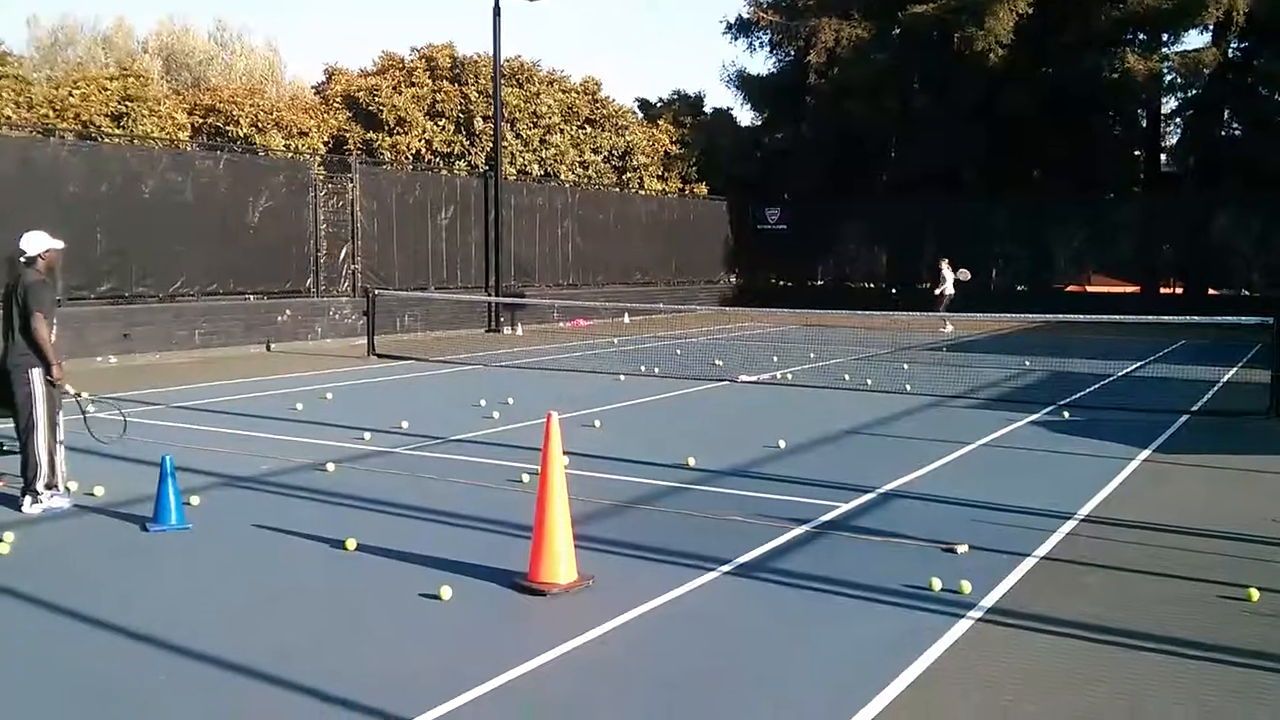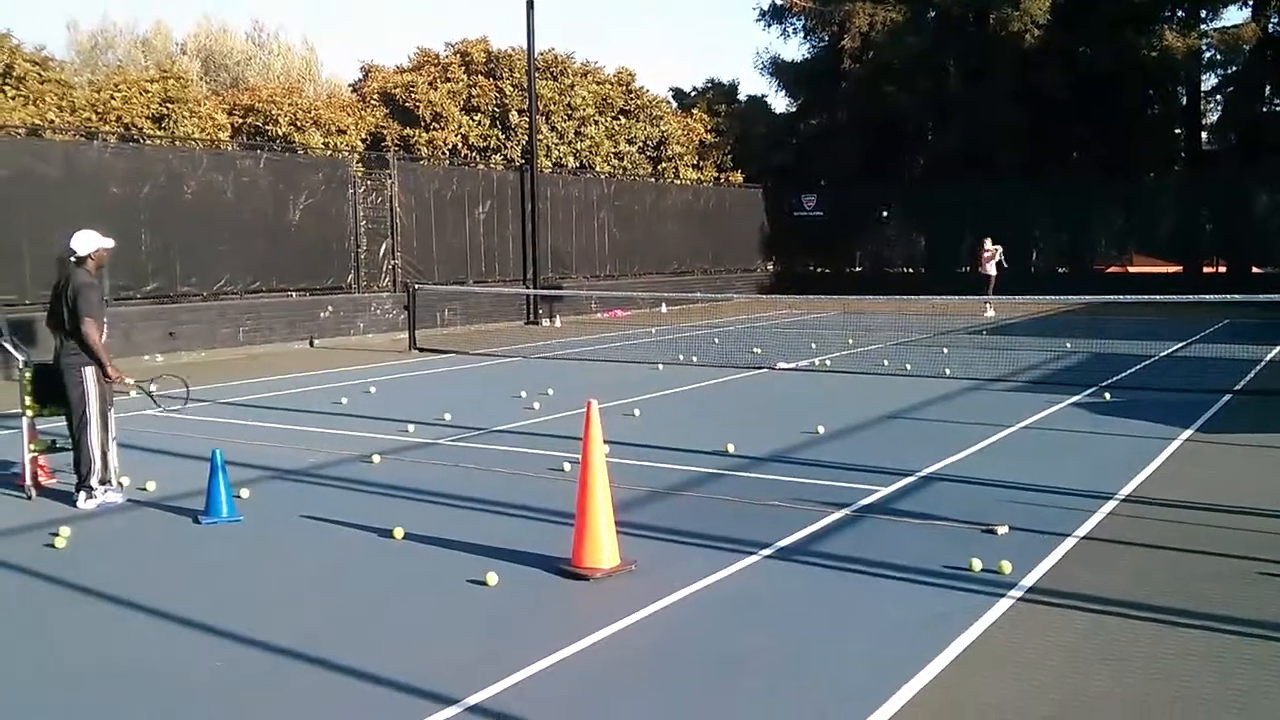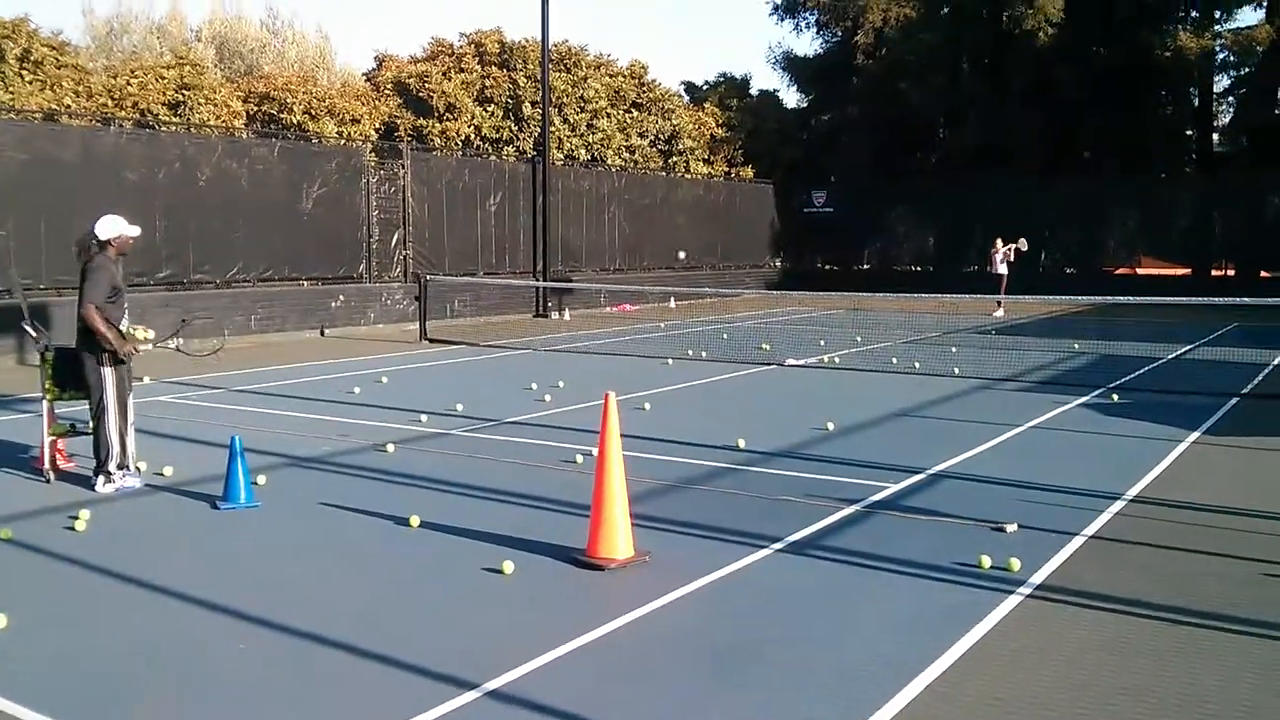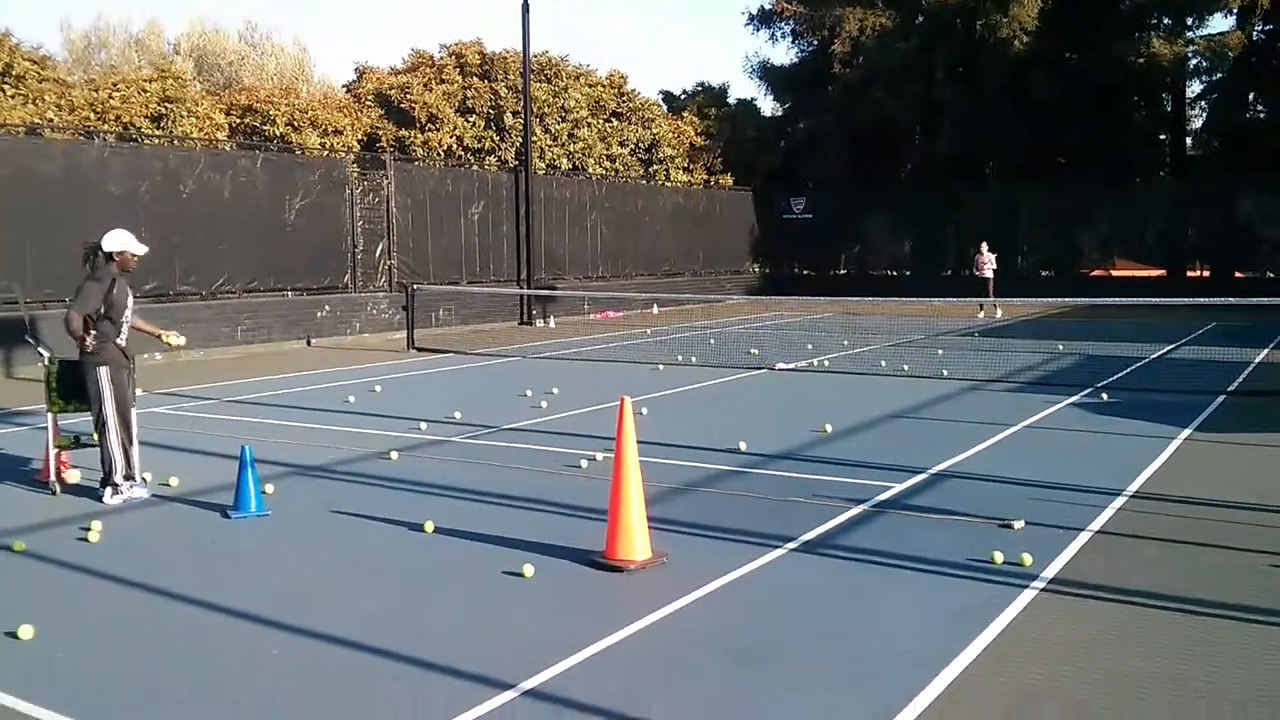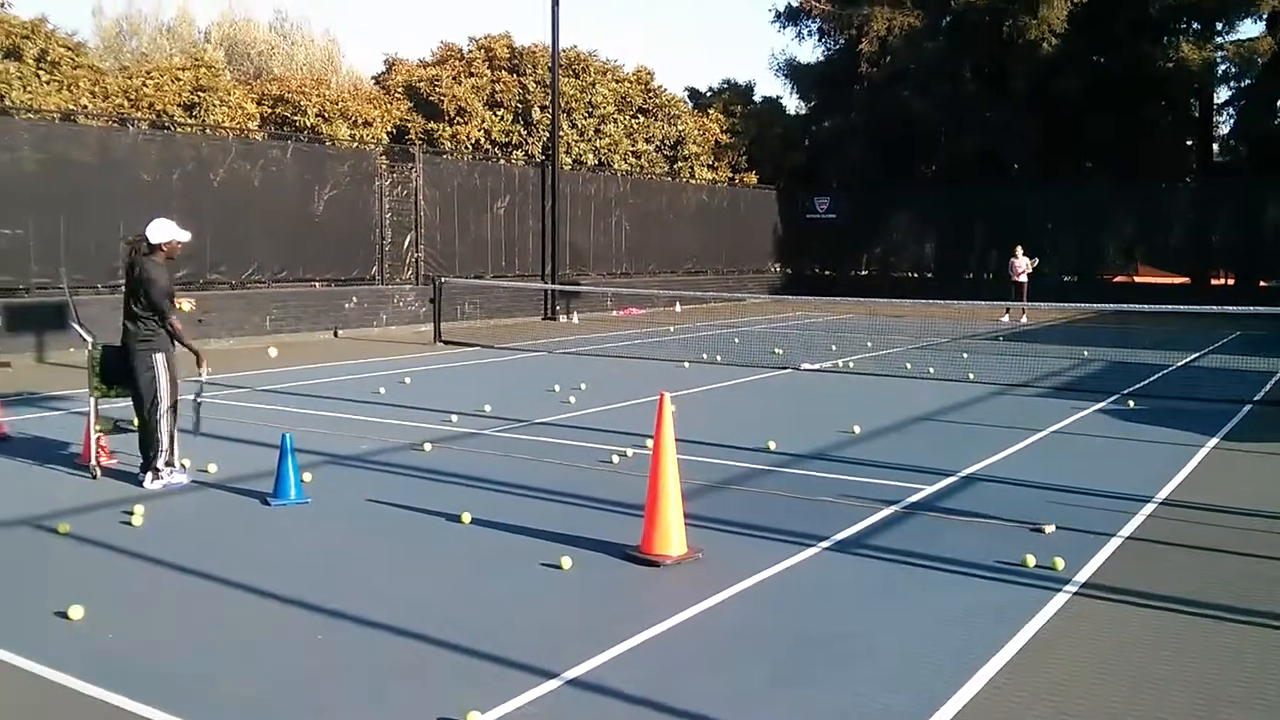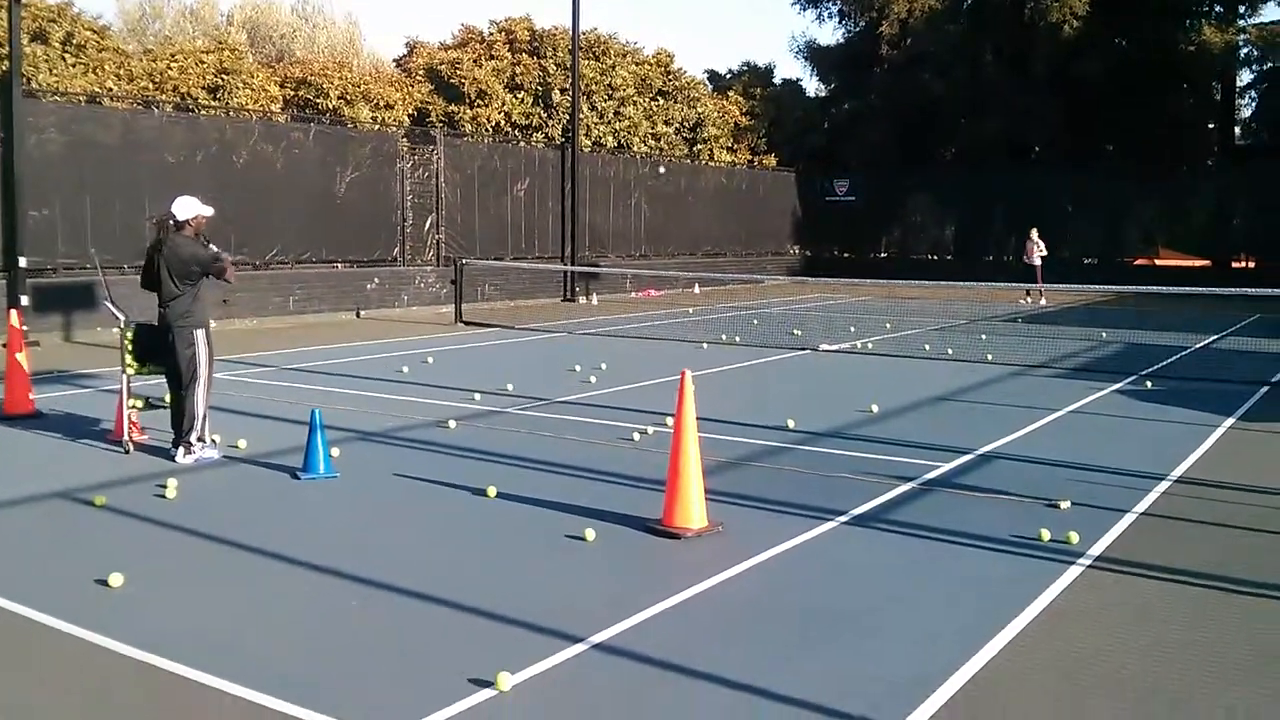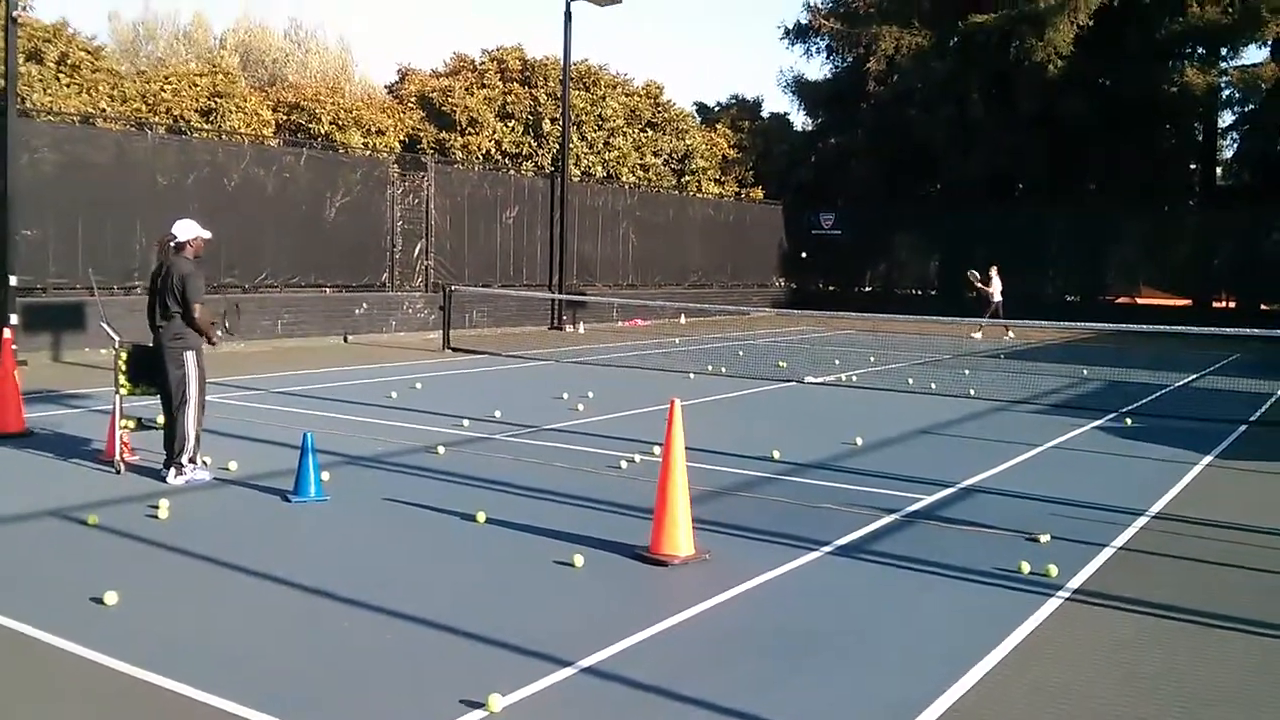
dt=0.5s
person 1, frame 1
left shoulder: (18, 281)
right shoulder: (38, 282)
left elbow: (13, 326)
right elbow: (37, 324)
right wrist: (54, 362)
left hip: (20, 363)
right hip: (32, 366)
left knee: (46, 428)
right knee: (39, 430)
left ankle: (49, 487)
right ankle: (35, 495)
person 1, frame 2
left shoulder: (67, 280)
right shoulder: (87, 283)
left elbow: (52, 321)
right elbow: (88, 327)
right wrist: (108, 364)
left hip: (72, 362)
right hip: (84, 365)
left knee: (98, 425)
right knee: (91, 427)
left ankle: (101, 483)
right ankle: (89, 491)
person 1, frame 3
left shoulder: (107, 265)
right shoulder: (100, 268)
right elbow: (88, 311)
left wrist: (124, 331)
right wrist: (116, 342)
left hip: (110, 349)
right hip: (101, 351)
left knee: (120, 410)
right knee: (110, 412)
left ankle: (120, 467)
right ankle: (108, 476)
person 1, frame 4
left shoulder: (119, 280)
right shoulder: (96, 282)
right elbow: (72, 315)
left wrist: (157, 332)
right wrist: (81, 336)
left hip: (120, 360)
right hip: (103, 363)
left knee: (125, 422)
right knee: (113, 424)
left ankle: (125, 478)
right ankle: (115, 487)
person 1, frame 5
left shoulder: (140, 264)
right shoulder: (155, 276)
right elbow: (171, 322)
left wrist: (173, 301)
right wrist: (196, 352)
left hip: (142, 347)
right hip: (151, 349)
left knee: (151, 409)
right knee: (162, 409)
left ankle: (152, 464)
right ankle: (156, 472)
person 1, frame 6
left shoulder: (158, 246)
right shoulder: (196, 250)
left elbow: (147, 282)
right elbow: (229, 275)
right wrist: (221, 258)
left hip: (169, 323)
right hip: (192, 326)
left knee: (179, 385)
right knee: (196, 384)
left ankle: (183, 439)
right ankle: (189, 446)
person 1, frame 7
left shoulder: (162, 268)
right shoulder: (190, 271)
left elbow: (152, 311)
right elbow: (197, 314)
right wrist: (211, 334)
left hip: (165, 345)
right hip: (185, 347)
left knee: (174, 406)
right knee: (189, 406)
left ankle: (174, 461)
right ankle: (181, 467)
